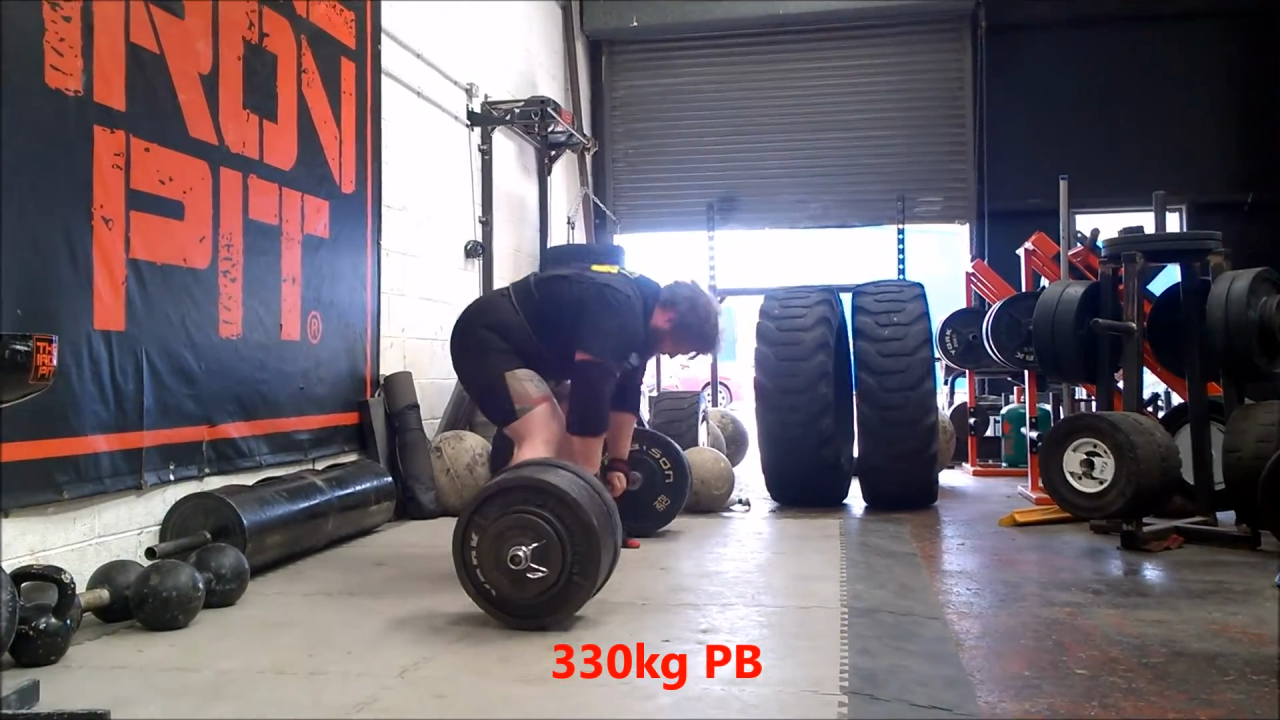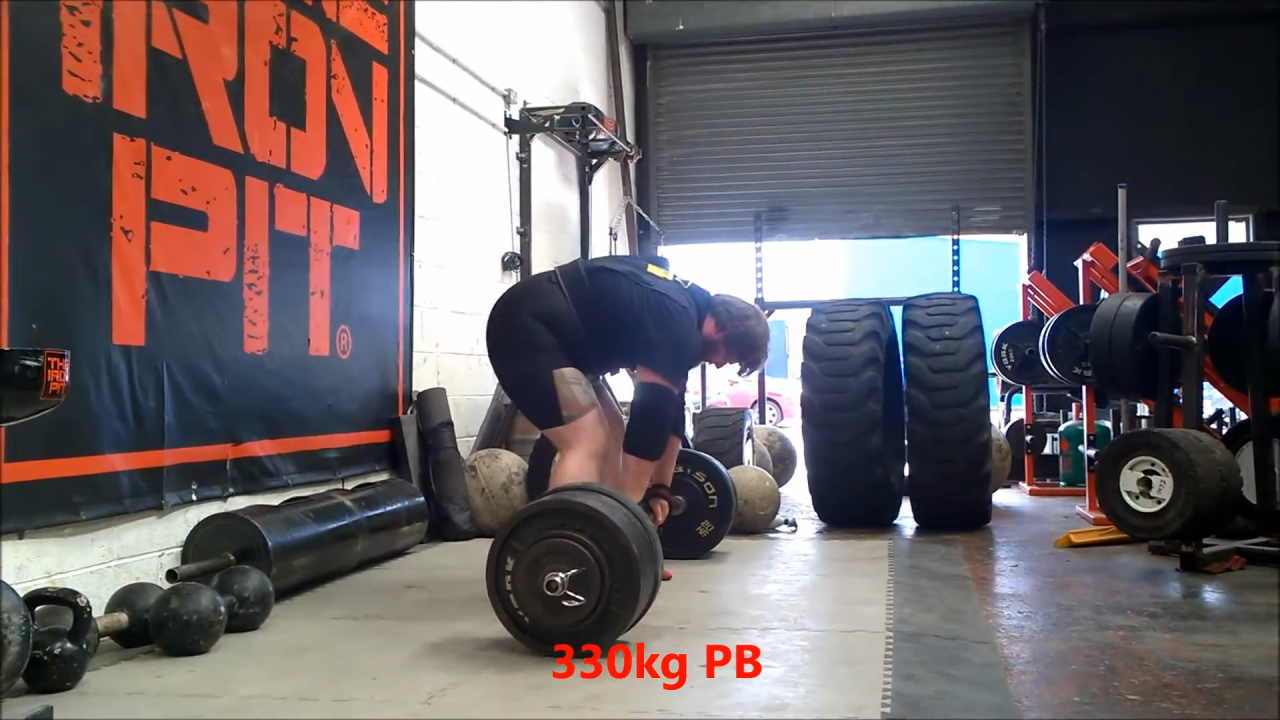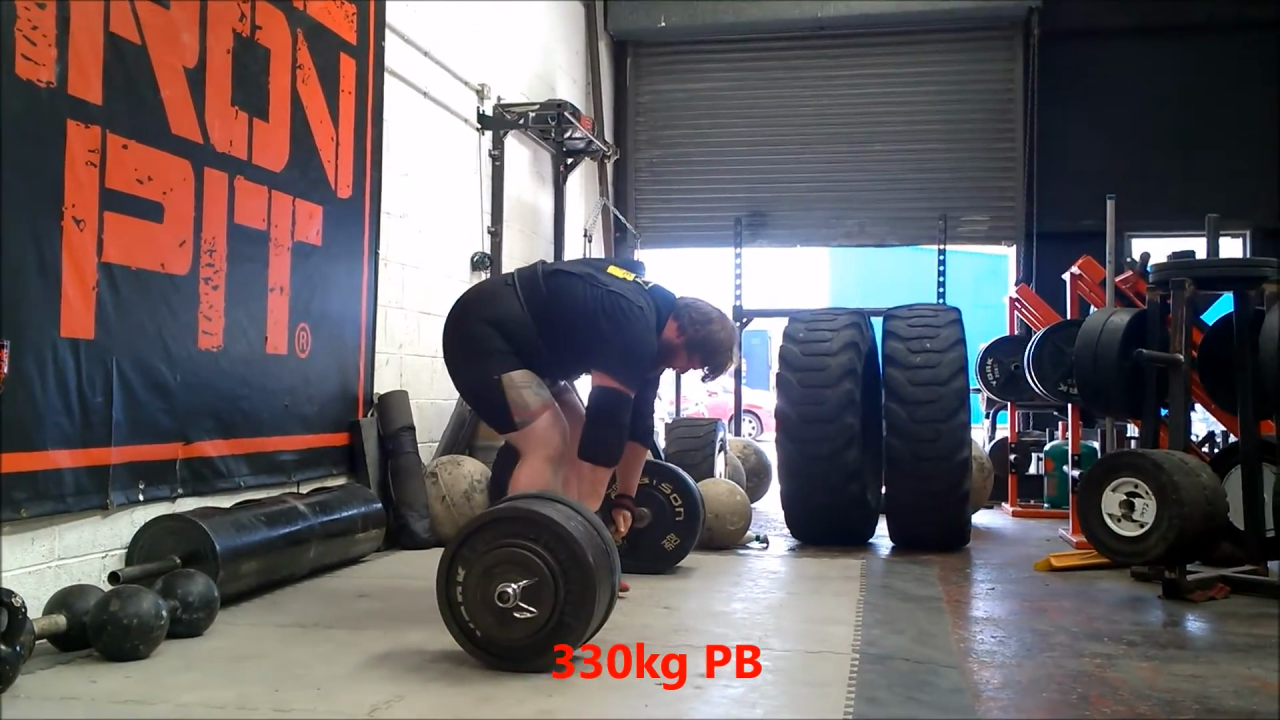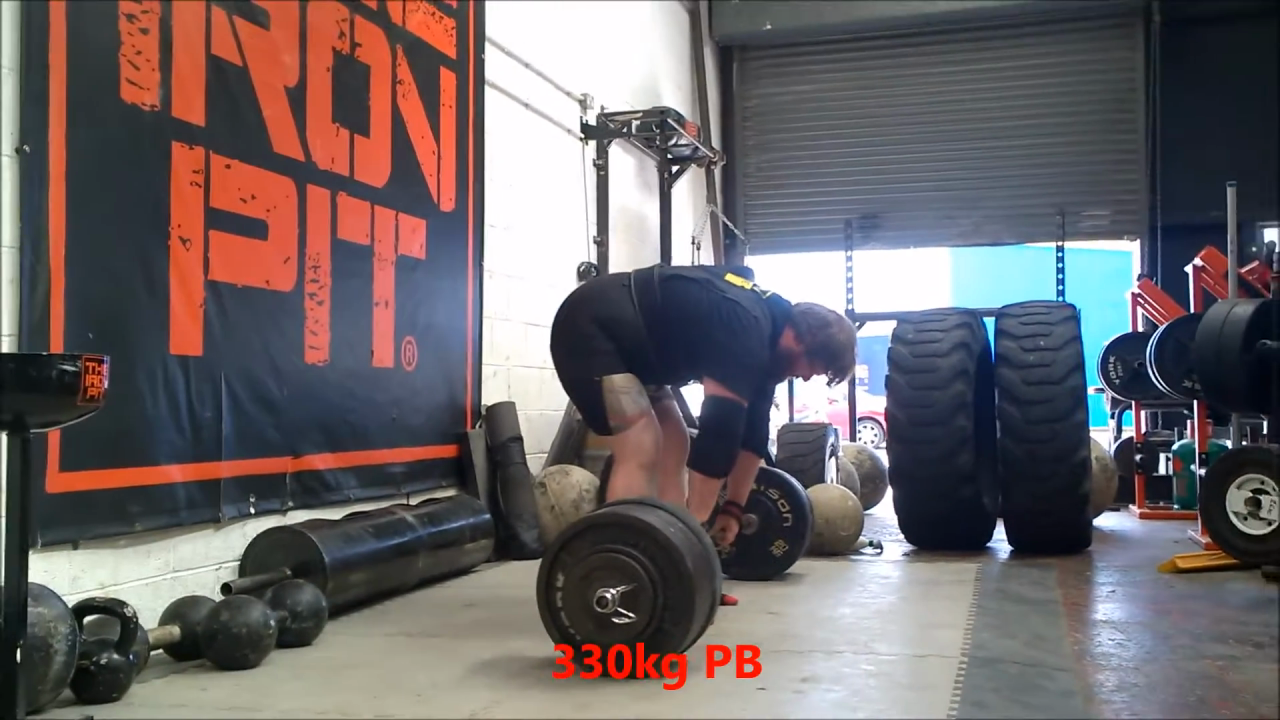
dt=1s
person 1, frame 1
left shoulder: (639, 316)
right shoulder: (620, 309)
left elbow: (626, 392)
right elbow: (591, 392)
left wrist: (618, 463)
left hip: (525, 348)
right hip: (488, 339)
left knee: (576, 439)
right knee: (543, 437)
person 1, frame 2
left shoulder: (687, 313)
right shoulder: (675, 324)
left elbow: (669, 408)
right elbow: (652, 415)
left wrist: (661, 490)
left hip: (547, 329)
right hip: (526, 328)
left knee: (612, 437)
right knee: (588, 443)
person 1, frame 3
left shoulder: (652, 323)
right shoulder: (632, 325)
left elbow: (638, 416)
right elbow: (607, 419)
left wrist: (625, 499)
left hip: (519, 340)
right hip: (482, 332)
left knee: (576, 441)
right knee: (547, 446)
person 1, frame 4
right shoulder: (747, 341)
left elbow: (752, 432)
right elbow: (719, 438)
left wrist: (733, 512)
left hip: (631, 345)
right hip: (590, 332)
left knee: (674, 450)
right knee: (641, 455)
